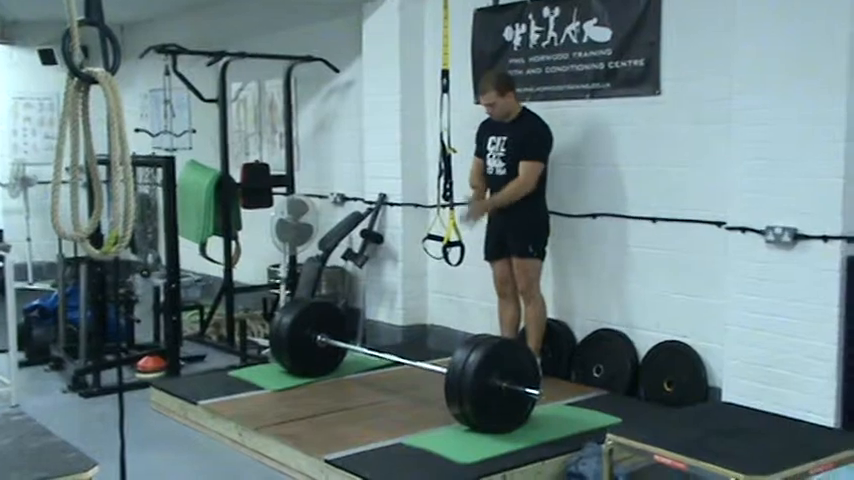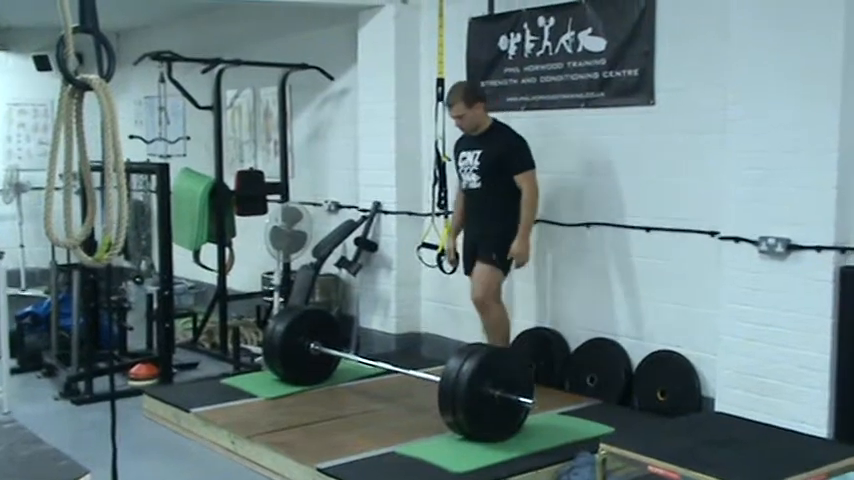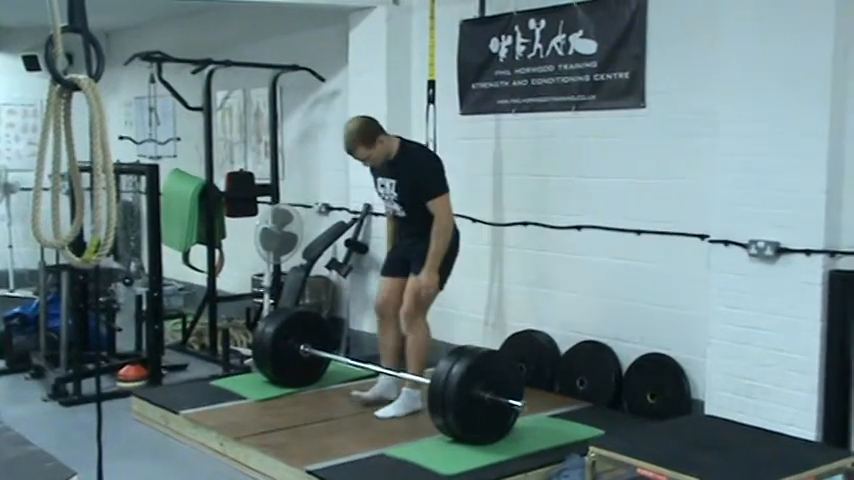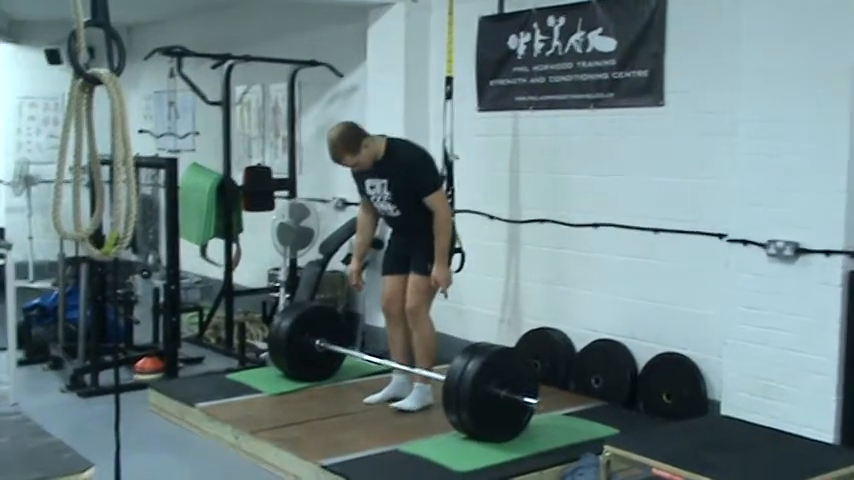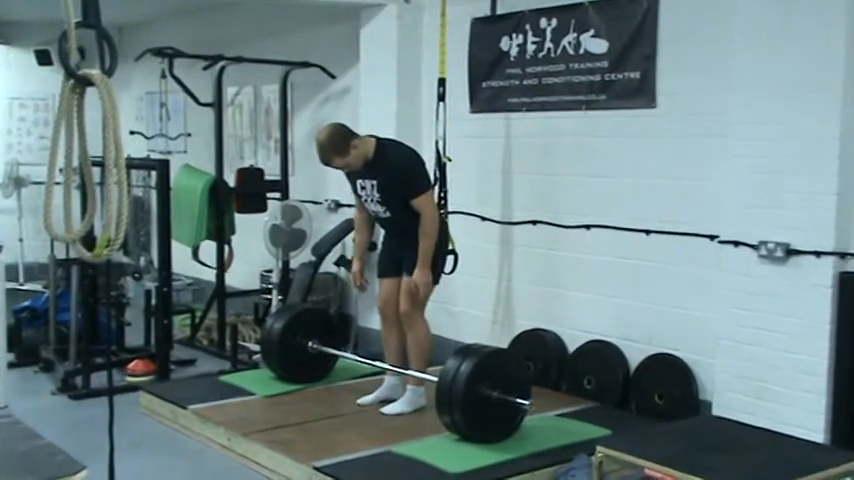
dt=0.7s
person 1, frame 1
left shoulder: (534, 129)
right shoulder: (486, 128)
left elbow: (525, 181)
right elbow: (478, 169)
left wrist: (487, 205)
right wrist: (478, 192)
left hip: (526, 221)
right hip: (498, 221)
left knee: (528, 290)
right knee: (504, 290)
person 1, frame 2
left shoulder: (508, 142)
right shoulder: (461, 145)
left elbow: (529, 191)
left wrist: (522, 238)
right wrist: (452, 237)
left hip: (501, 233)
right hip: (475, 233)
left knee: (484, 297)
right knee: (485, 299)
person 1, frame 3
left shoulder: (422, 162)
right shoulder: (378, 164)
left elbow: (444, 217)
left wrist: (431, 269)
right wrist: (393, 247)
left hip: (435, 244)
right hip: (405, 241)
left knee: (412, 312)
right knee: (384, 307)
left ankle: (411, 393)
right ankle: (388, 383)
person 1, frame 4
left shoulder: (412, 159)
right shoulder: (361, 167)
left elbow: (442, 211)
right elbow: (367, 211)
left wrist: (441, 263)
right wrist: (357, 258)
left hip: (430, 238)
right hip: (400, 237)
left knee: (415, 308)
right knee: (391, 307)
left ankle: (422, 389)
right ankle: (400, 381)
person 1, frame 5
left shoulder: (402, 161)
right shoulder: (354, 166)
left elbow: (430, 214)
right elbow: (363, 211)
left wrist: (424, 266)
right wrist: (358, 258)
left hip: (425, 240)
right hip: (394, 239)
left knee: (409, 311)
right knee: (387, 309)
left ankle: (415, 391)
right ankle: (393, 383)
